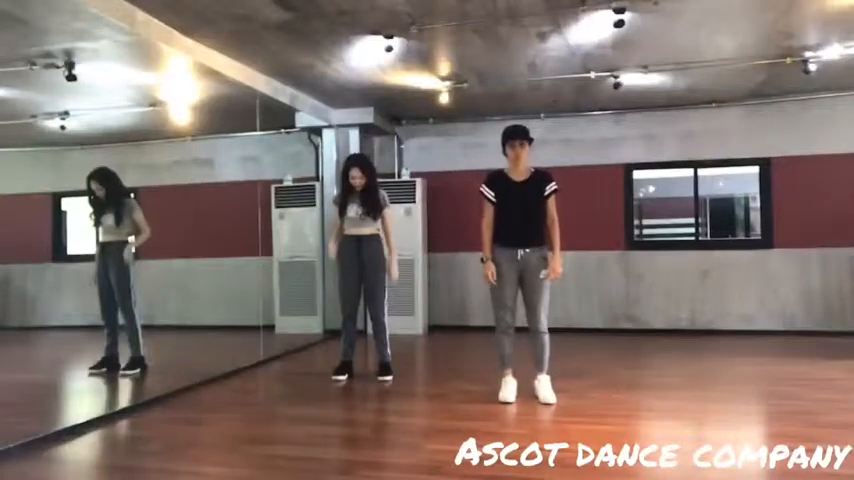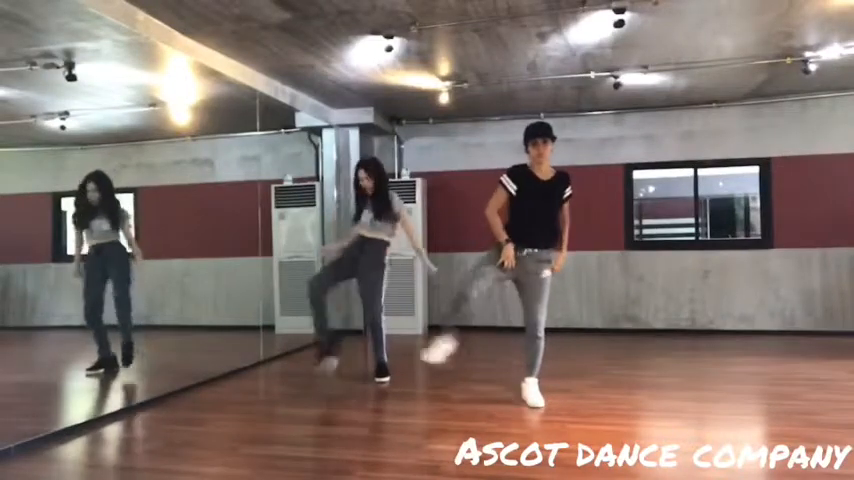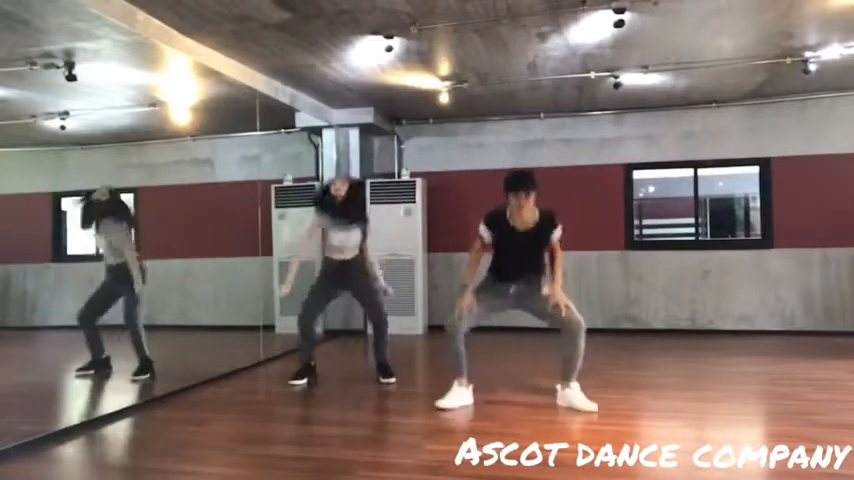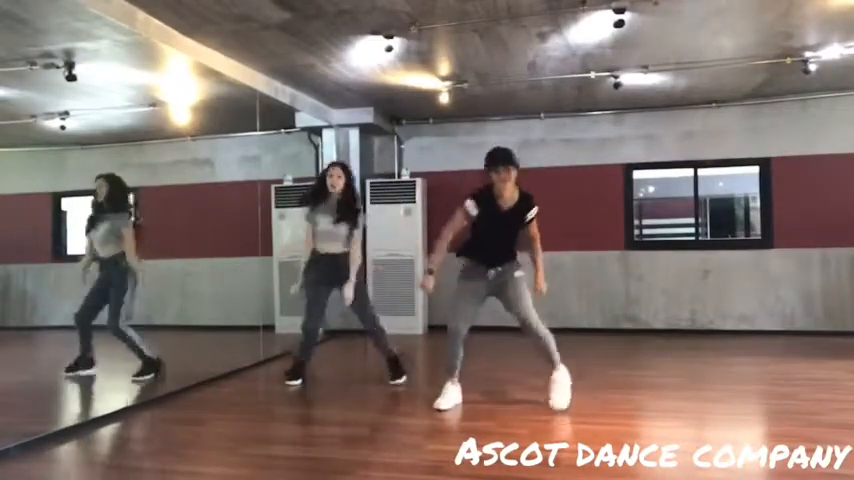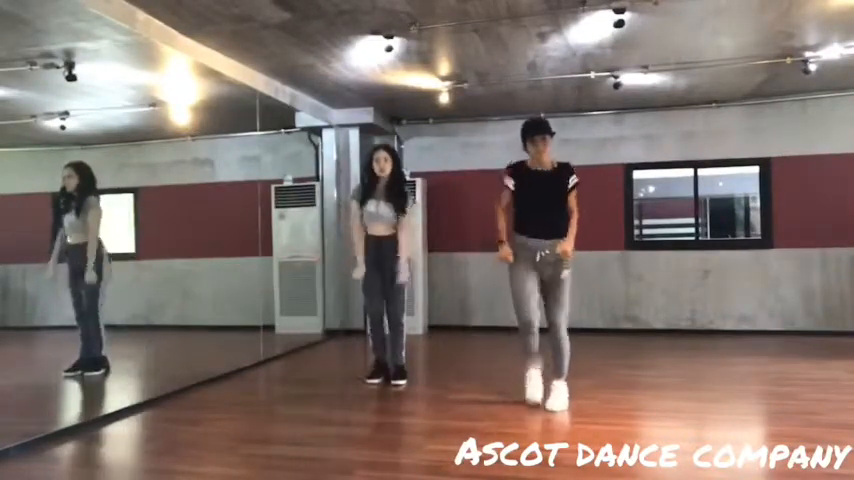
dt=1s
person 1, frame 1
left shoulder: (543, 179)
right shoulder: (494, 181)
left elbow: (552, 219)
right elbow: (487, 222)
left wrist: (556, 255)
right wrist: (487, 259)
left hip: (536, 255)
right hip: (503, 255)
left knee: (538, 321)
right knee: (504, 320)
left ankle: (542, 378)
right ankle: (508, 378)
person 1, frame 2
left shoulder: (563, 181)
right shoulder: (515, 174)
left elbow: (564, 217)
right elbow: (491, 210)
left wrist: (563, 251)
right wrist: (506, 243)
left hip: (540, 258)
right hip: (511, 252)
left knee: (536, 324)
right knee: (465, 292)
left ankle: (531, 382)
right ankle: (446, 339)
person 1, frame 3
left shoulder: (548, 221)
right shoulder: (494, 221)
left elbow: (555, 253)
right elbow: (476, 253)
left wrist: (556, 286)
right wrist: (467, 289)
left hip: (532, 288)
right hip: (496, 287)
left knee: (575, 325)
right knee: (456, 326)
left ankle: (568, 389)
right ankle: (462, 388)
person 1, frame 4
left shoulder: (526, 202)
right shoulder: (478, 199)
left elbow: (533, 238)
right elbow: (448, 233)
left wrist: (539, 274)
right wrist: (431, 271)
left hip: (509, 270)
right hip: (475, 272)
left knee: (529, 319)
right knee: (456, 329)
left ankle: (558, 372)
right ankle: (452, 385)
person 1, frame 5
left shoulder: (566, 172)
right shoulder: (516, 171)
left elbow: (573, 212)
right elbow: (502, 209)
left wrist: (570, 241)
right wrist: (503, 243)
left hip: (555, 252)
right hip: (523, 251)
left knee: (557, 323)
right knee: (528, 318)
left ankle: (559, 384)
right ankle: (534, 367)
person 2, frame 1
left shoulder: (379, 196)
right shoulder: (342, 197)
left elbow: (387, 228)
left wrist: (393, 257)
right wrist: (333, 241)
left hip: (372, 248)
right hip: (348, 249)
left knee: (377, 308)
right knee: (348, 308)
left ankle: (385, 361)
right ankle: (346, 361)
person 2, frame 2
left shoulder: (391, 201)
right shoulder: (363, 200)
left elbow: (410, 231)
left wrist: (424, 258)
right wrist: (339, 246)
left hip: (374, 254)
right hip: (355, 250)
left knee: (372, 311)
right knee: (316, 286)
left ankle: (380, 363)
right ankle: (327, 343)
person 2, frame 3
left shoulder: (359, 213)
right shoulder: (323, 213)
left elbow: (365, 249)
right elbow: (306, 245)
left wrist: (379, 277)
right wrist: (290, 277)
left hip: (356, 269)
right hip: (331, 270)
left knee: (379, 316)
right knee: (305, 317)
left ankle: (383, 365)
right ankle: (308, 366)
person 2, frame 4
left shoulder: (353, 211)
right shoulder: (316, 207)
left elbow: (355, 248)
right elbow: (310, 241)
left wrist: (351, 281)
right wrist: (301, 276)
left hip: (344, 266)
right hip: (319, 266)
left knee: (369, 319)
right knee: (312, 323)
left ankle: (393, 360)
right ankle: (299, 365)
person 2, frame 5
left shoulder: (401, 194)
right shoulder: (361, 192)
left elbow: (404, 229)
right elbow: (356, 227)
left wrist: (403, 262)
right wrist: (360, 261)
left hip: (392, 249)
right hip: (370, 250)
left knee: (395, 311)
right knee: (374, 310)
left ankle: (398, 365)
right ankle: (380, 363)
person 3, frame 1
left shoulder: (128, 204)
right shoulder: (101, 207)
left elbow: (146, 232)
right elbow: (101, 234)
left wrist: (131, 246)
right wrist: (97, 255)
left hip: (118, 255)
right hip: (102, 256)
left knee: (126, 306)
right knee: (107, 309)
left ankle: (137, 357)
right ankle: (110, 357)
person 3, frame 2
left shoulder: (118, 212)
right shoulder: (82, 213)
left elbow: (130, 238)
right elbow: (79, 241)
left wrist: (137, 254)
right wrist: (77, 264)
left hip: (116, 255)
right hip: (93, 259)
left knee: (122, 301)
right knee: (91, 311)
left ankle: (127, 343)
right ankle: (106, 357)
person 3, frame 3
left shoulder: (110, 223)
right shoulder: (102, 222)
left elbow: (129, 251)
left wrist: (138, 281)
left hip: (126, 275)
right hip: (114, 275)
left knee: (130, 318)
right knee: (85, 316)
left ankle: (145, 364)
right ankle: (100, 361)
person 3, frame 4
left shoulder: (119, 215)
right shoulder: (97, 217)
left elbow: (130, 247)
right elbow: (91, 250)
left wrist: (137, 274)
right wrist: (82, 270)
left hip: (122, 270)
right hip: (106, 273)
left knee: (116, 324)
right knee: (82, 317)
left ankle: (150, 362)
right ankle: (85, 360)
person 3, frame 5
left shoulder: (90, 201)
right shoulder: (66, 204)
left elbow: (93, 234)
right elbow: (61, 235)
left wrist: (90, 267)
right wrist: (52, 261)
left hip: (92, 257)
right hip: (74, 258)
left knee: (91, 309)
right knee: (81, 311)
left ankle: (98, 359)
right ankle: (86, 358)
